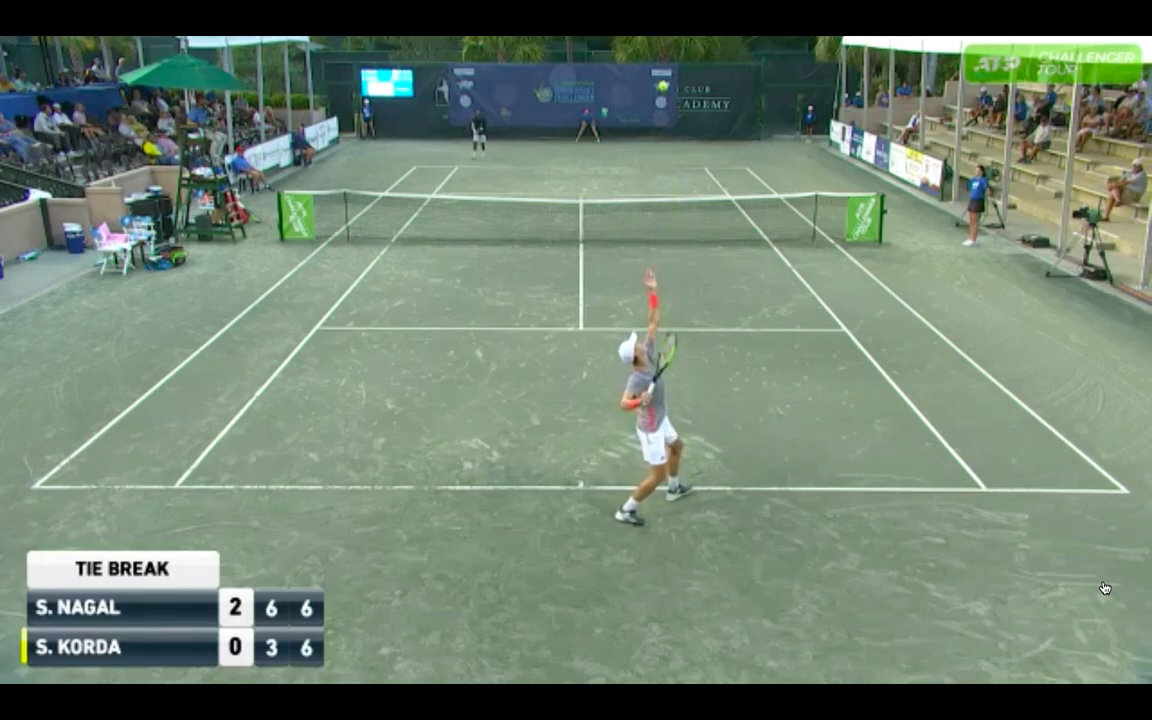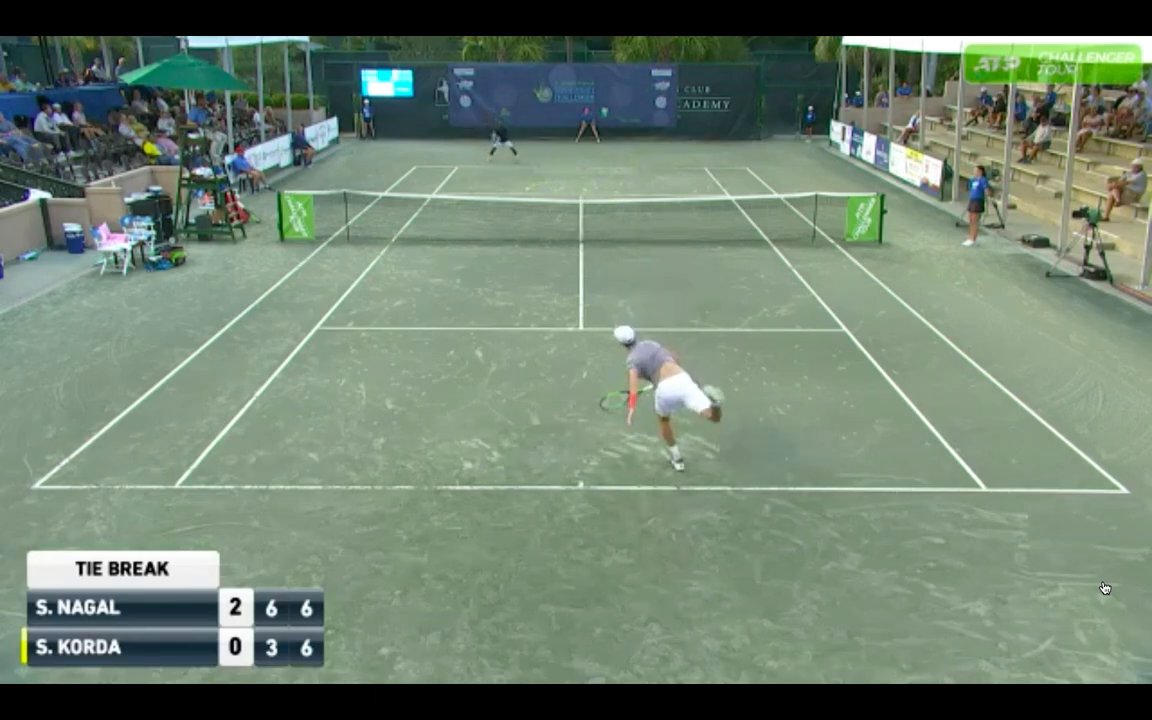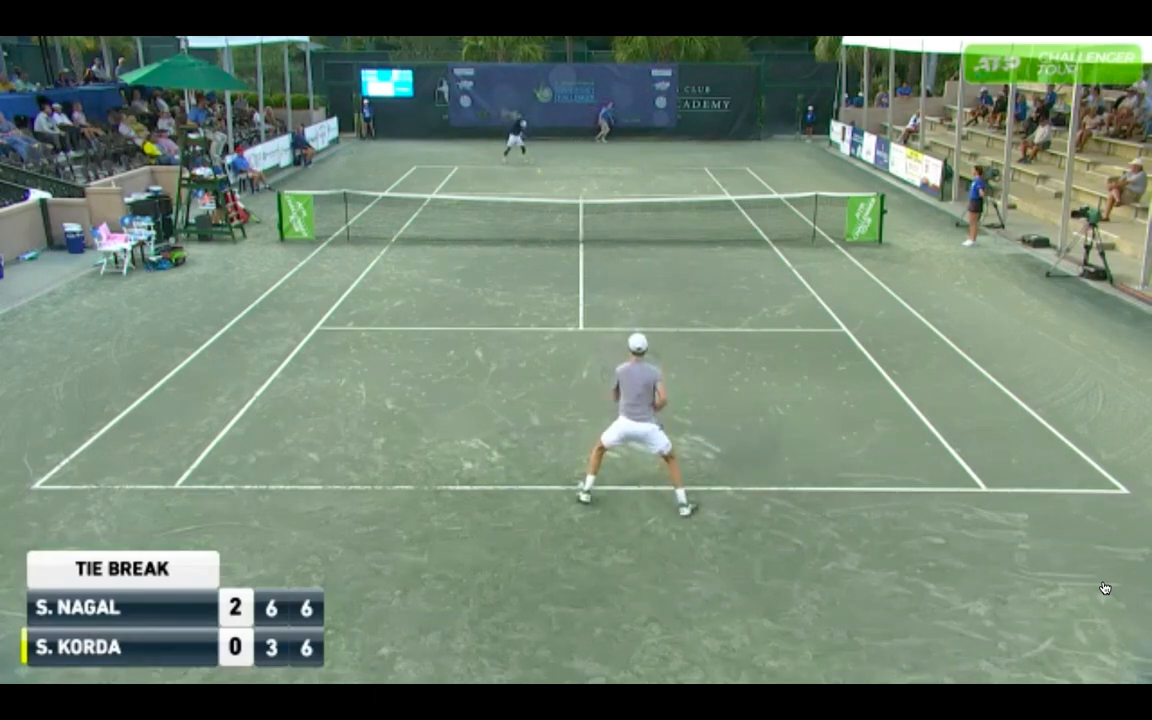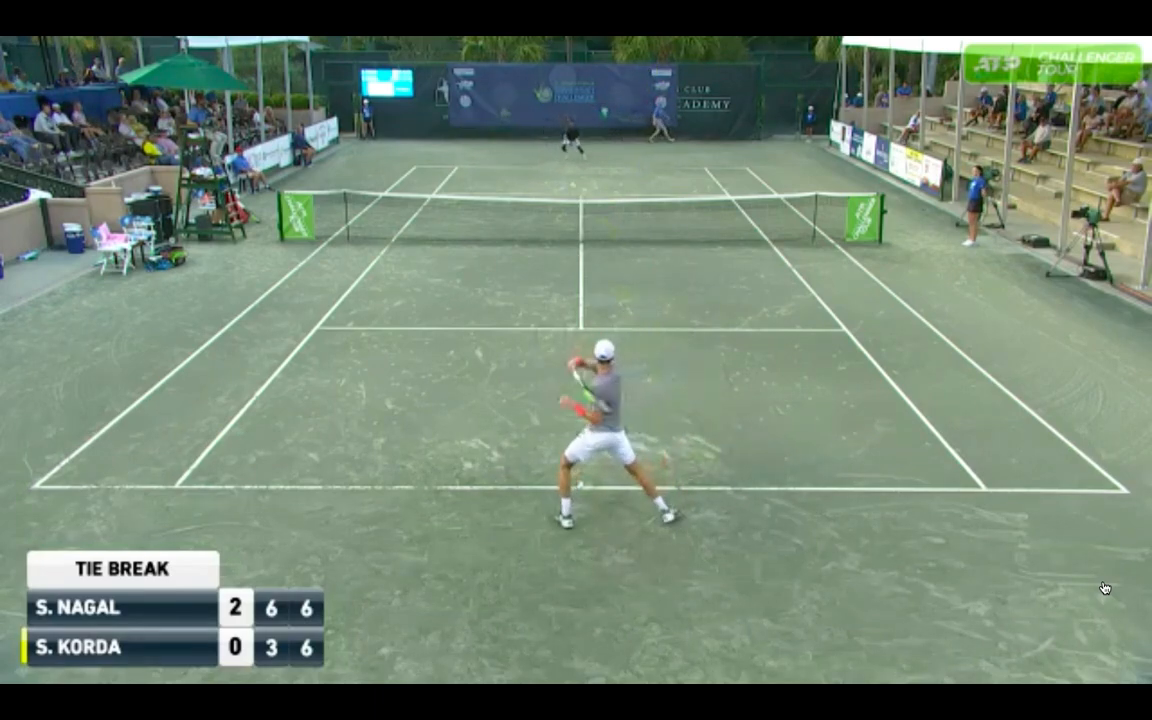
dt=1s
person 1, frame 1
left shoulder: (648, 354)
right shoulder: (637, 378)
left elbow: (653, 322)
right elbow: (623, 403)
left wrist: (653, 291)
right wrist: (639, 401)
left hip: (661, 420)
right hip: (651, 428)
left knee: (677, 447)
right knee: (657, 475)
left ankle: (674, 489)
right ankle: (626, 511)
person 1, frame 2
left shoulder: (632, 359)
right shoulder: (650, 344)
left elbow: (633, 380)
right elbow: (675, 358)
left wrist: (631, 408)
left hip: (665, 388)
right hip: (682, 379)
left knee: (663, 419)
right knee: (713, 415)
left ankle: (677, 458)
right ankle: (712, 399)
person 1, frame 3
left shoulder: (620, 370)
right shoulder: (654, 371)
right elbow: (663, 400)
right wrist: (653, 410)
left hip: (625, 423)
right hip: (647, 426)
left knee: (599, 448)
right knee: (671, 458)
left ankle: (587, 490)
right ankle: (684, 504)
person 1, frame 4
left shoulder: (597, 386)
right shoulder: (613, 370)
left elbow: (596, 419)
right elbow: (590, 364)
left wrist: (572, 405)
right wrist: (576, 361)
left hip: (595, 435)
right hip: (617, 434)
left knee: (565, 465)
right knee: (636, 471)
left ankle: (566, 516)
right ankle: (665, 511)
